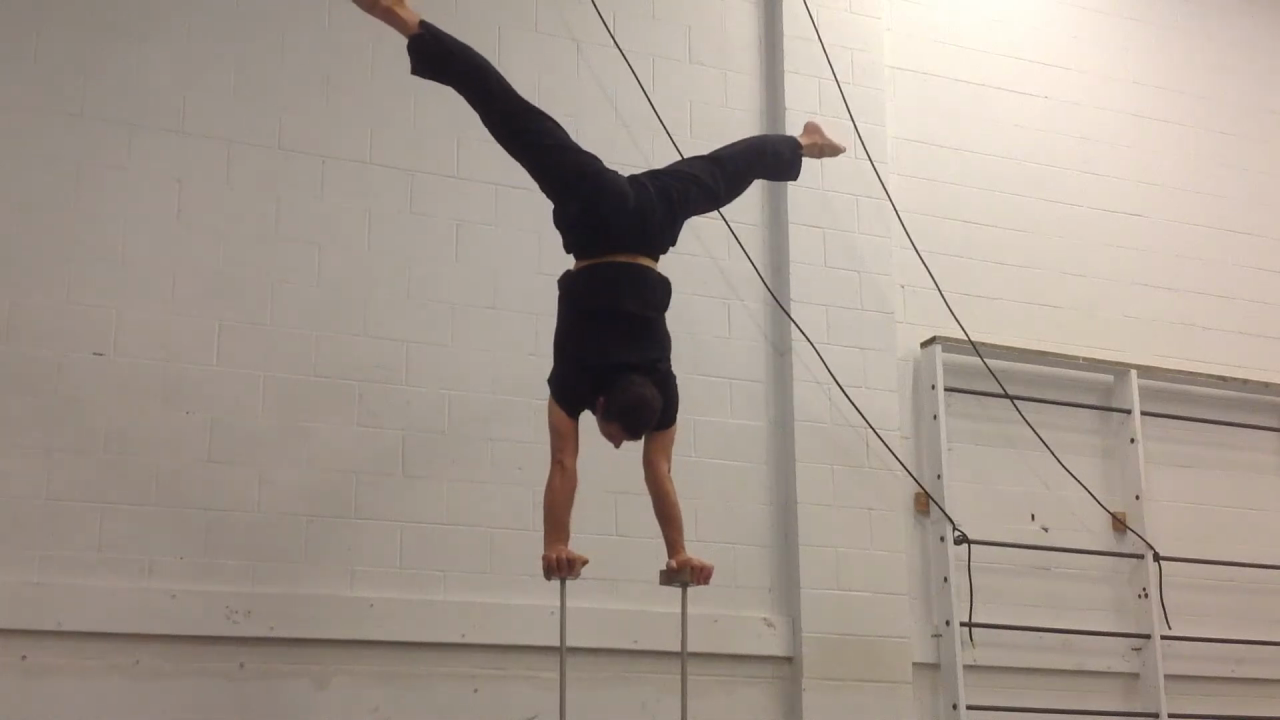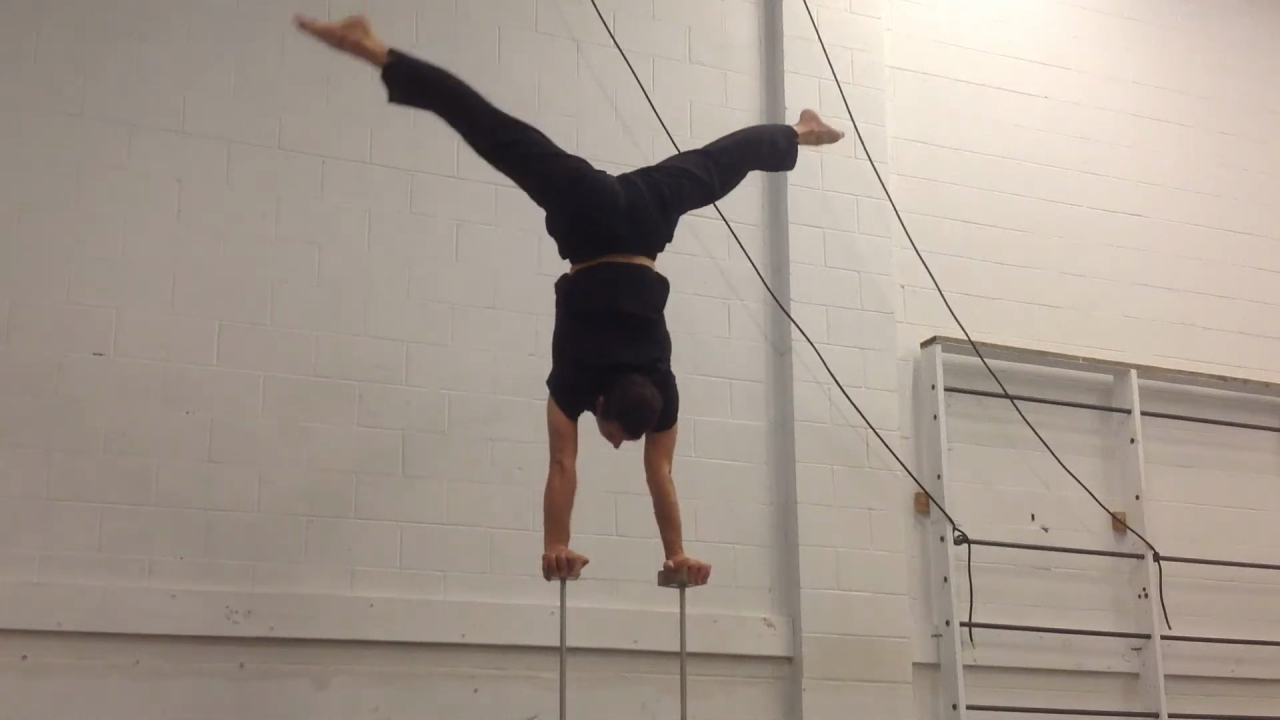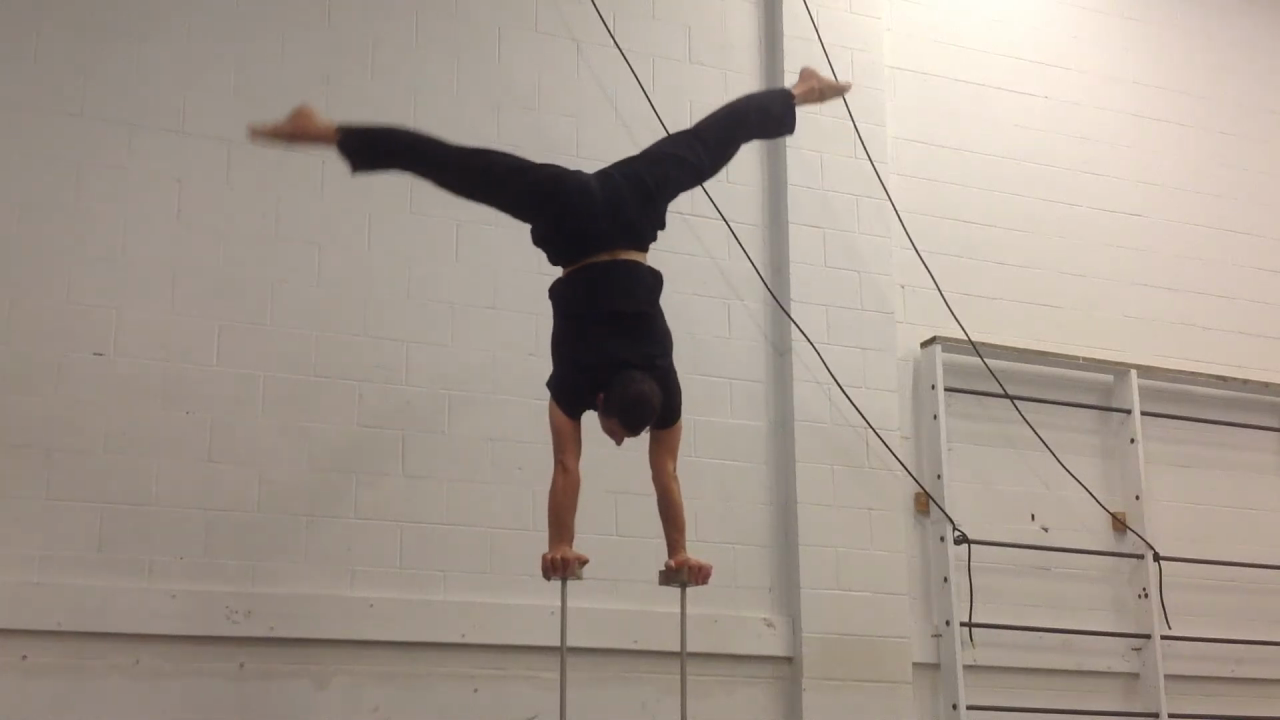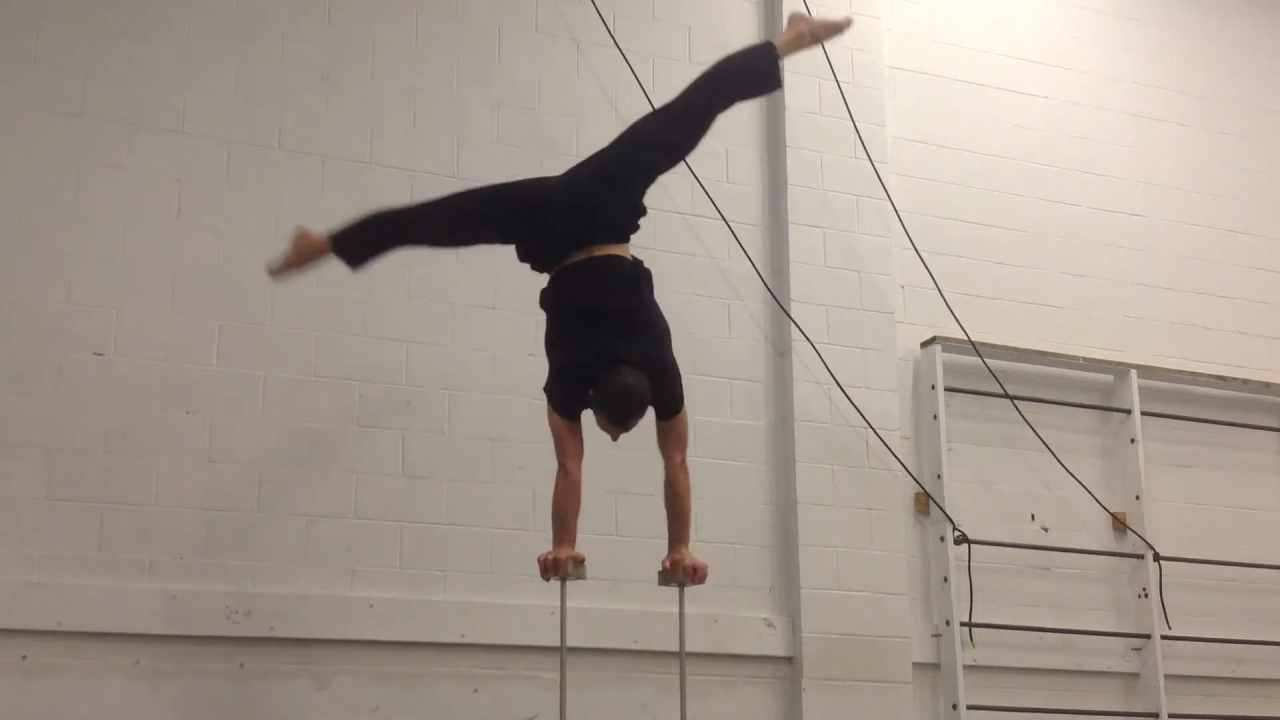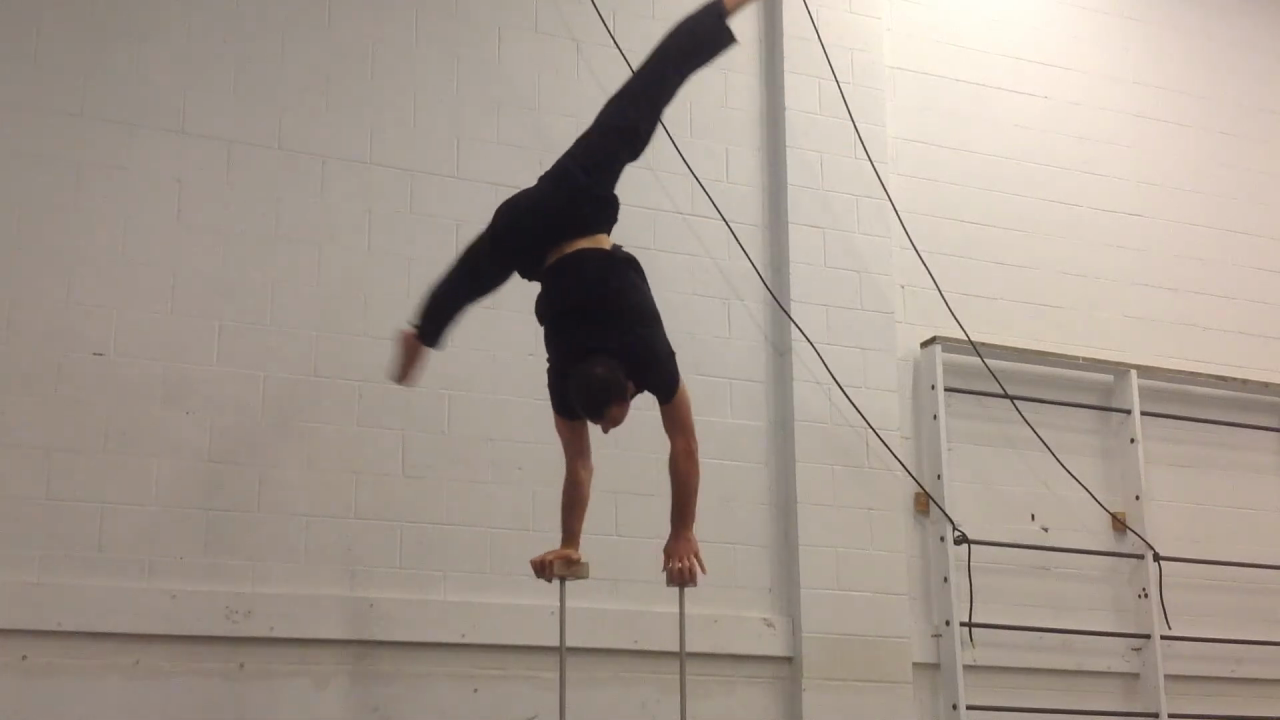
dt=0.3s
person 1, frame 1
left shoulder: (661, 389)
right shoulder: (573, 383)
left elbow: (657, 473)
right elbow: (563, 466)
left wrist: (680, 552)
right wrist: (555, 545)
left hip: (647, 218)
right hip: (601, 216)
left knee: (721, 174)
right knee: (522, 125)
left ankle: (802, 145)
person 1, frame 2
left shoulder: (660, 387)
right shoulder: (573, 384)
left elbow: (659, 474)
right elbow: (562, 466)
left wrist: (677, 551)
right wrist: (556, 543)
left hip: (643, 215)
right hip: (593, 213)
left knee: (719, 166)
right knee: (499, 135)
left ankle: (798, 134)
right ankle: (377, 52)
person 1, frame 3
left shoulder: (664, 385)
right shoulder: (574, 383)
left elbow: (665, 474)
right elbow: (567, 469)
left wrist: (679, 553)
right wrist: (561, 545)
left hip: (629, 209)
right hip: (579, 215)
left knee: (706, 144)
right knee: (449, 162)
left ankle: (796, 93)
right ankle: (328, 131)
person 1, frame 4
left shoulder: (656, 374)
right shoulder: (567, 384)
left elbow: (676, 466)
right elbow: (569, 466)
left wrist: (681, 547)
right wrist: (562, 545)
left hip: (600, 205)
right hip: (554, 215)
left knee: (683, 121)
right knee: (437, 221)
left ankle: (785, 43)
right ankle: (327, 245)
person 1, frame 5
left shoulder: (652, 357)
right shoulder: (565, 381)
left elbow: (684, 447)
right elbow: (579, 467)
left wrist: (683, 532)
right wrist: (568, 545)
left hip: (574, 205)
right hip: (533, 227)
left knee: (639, 104)
right knee: (466, 285)
right ankle: (421, 334)
